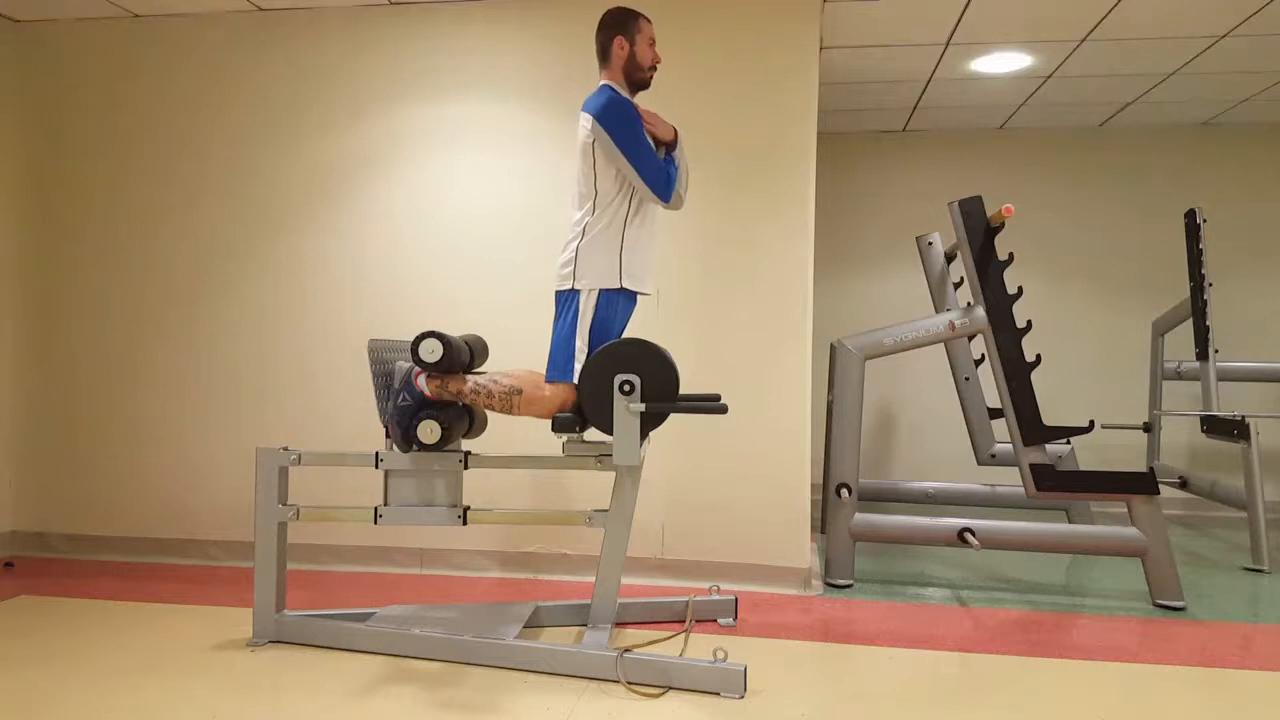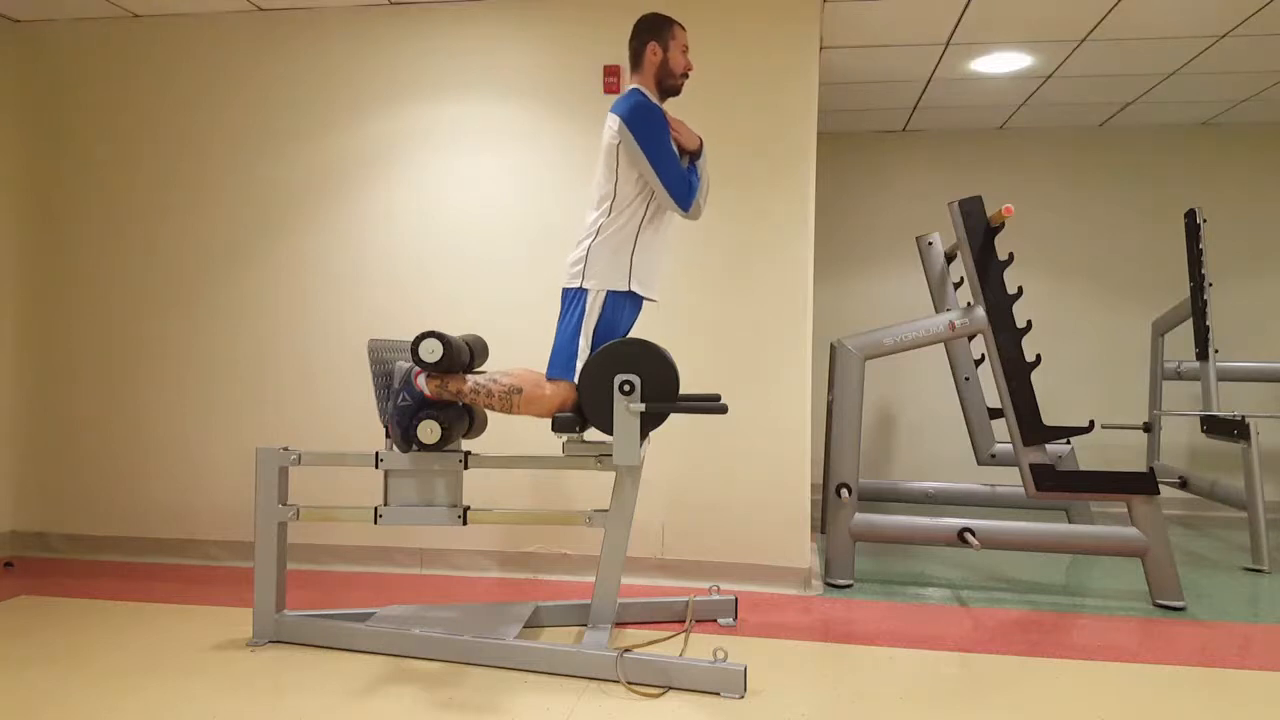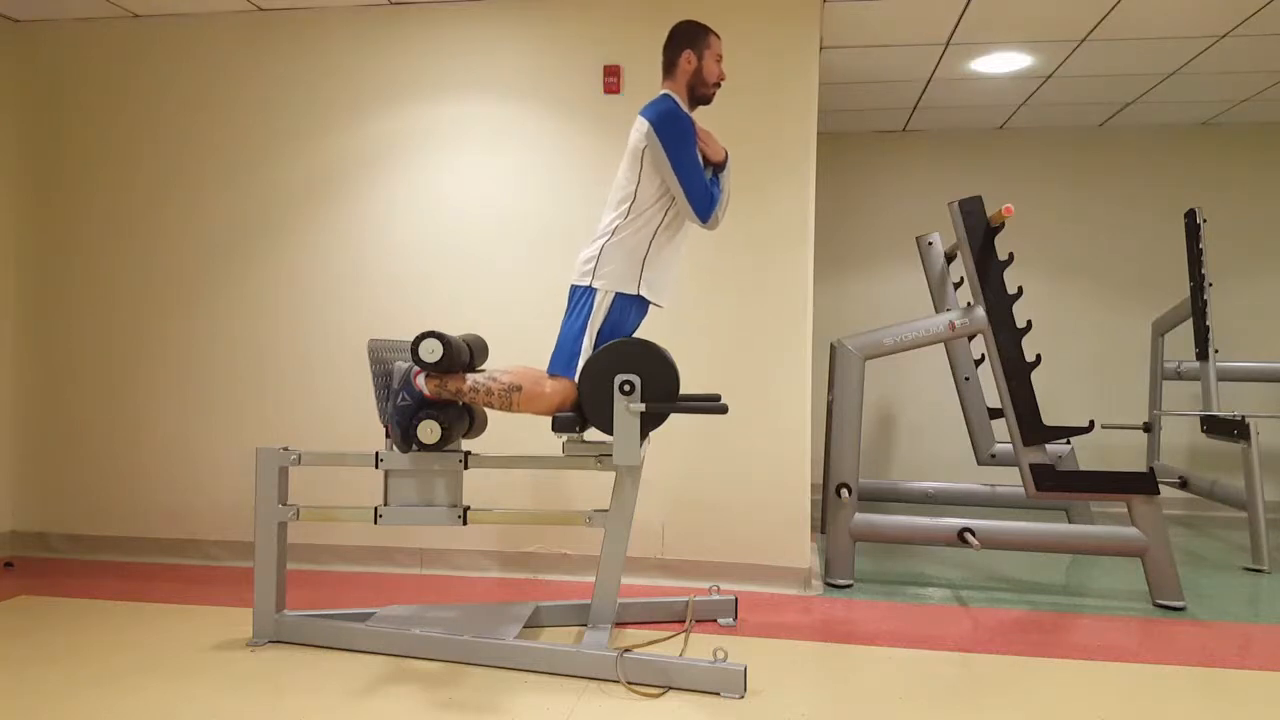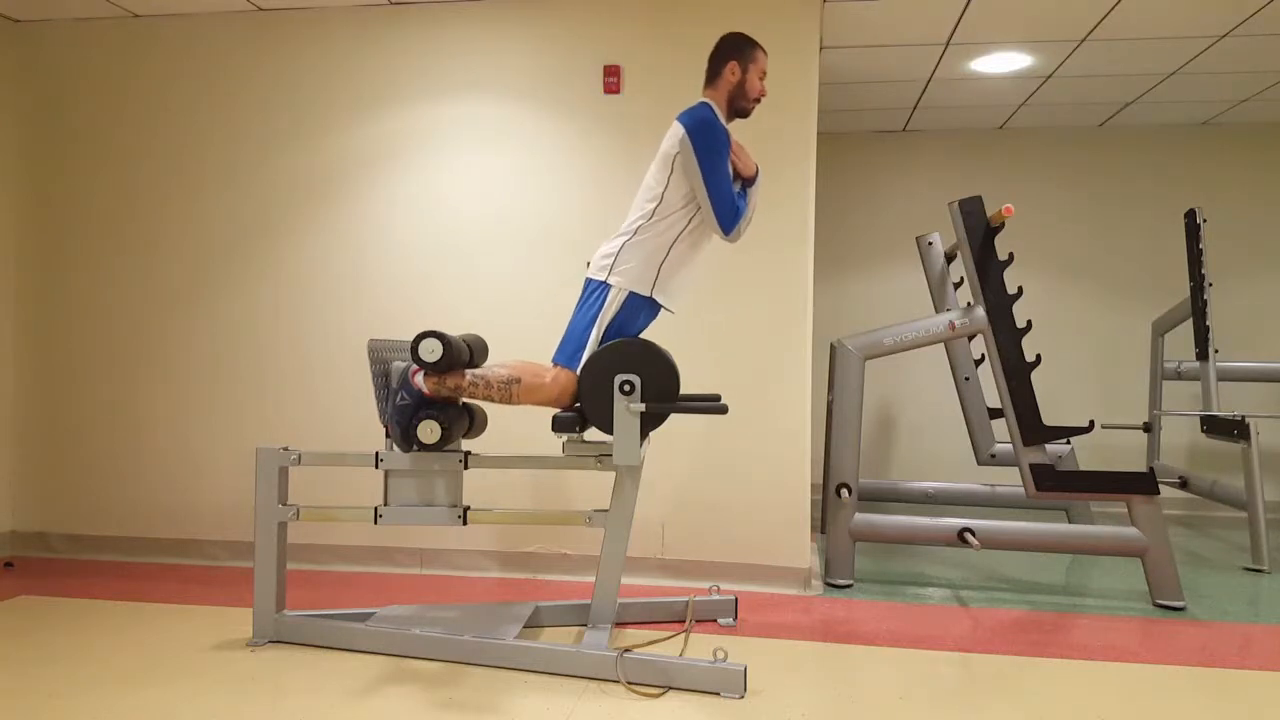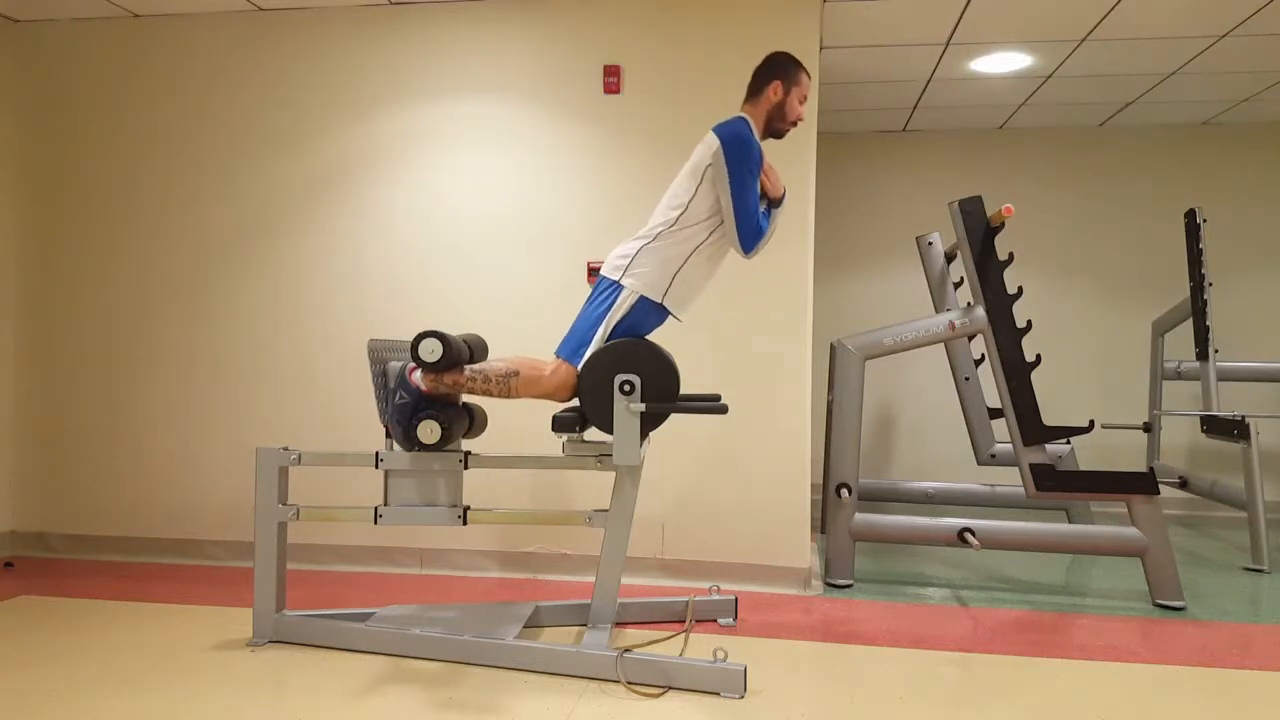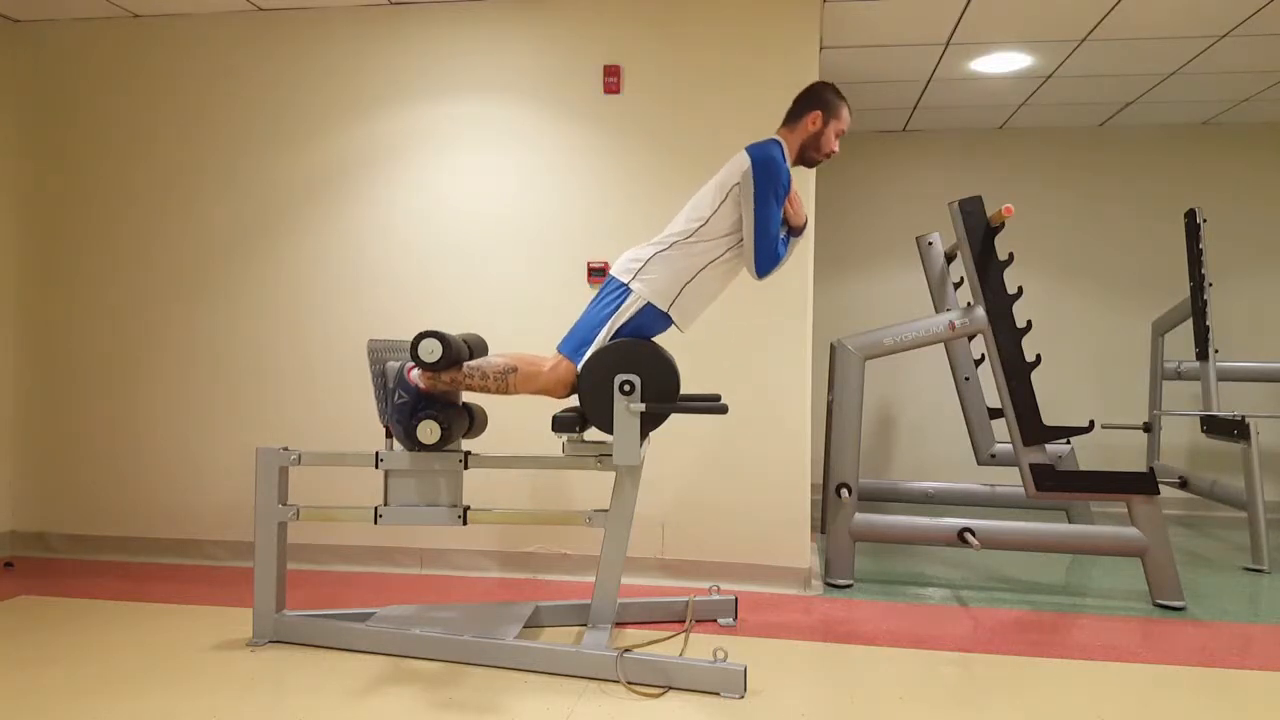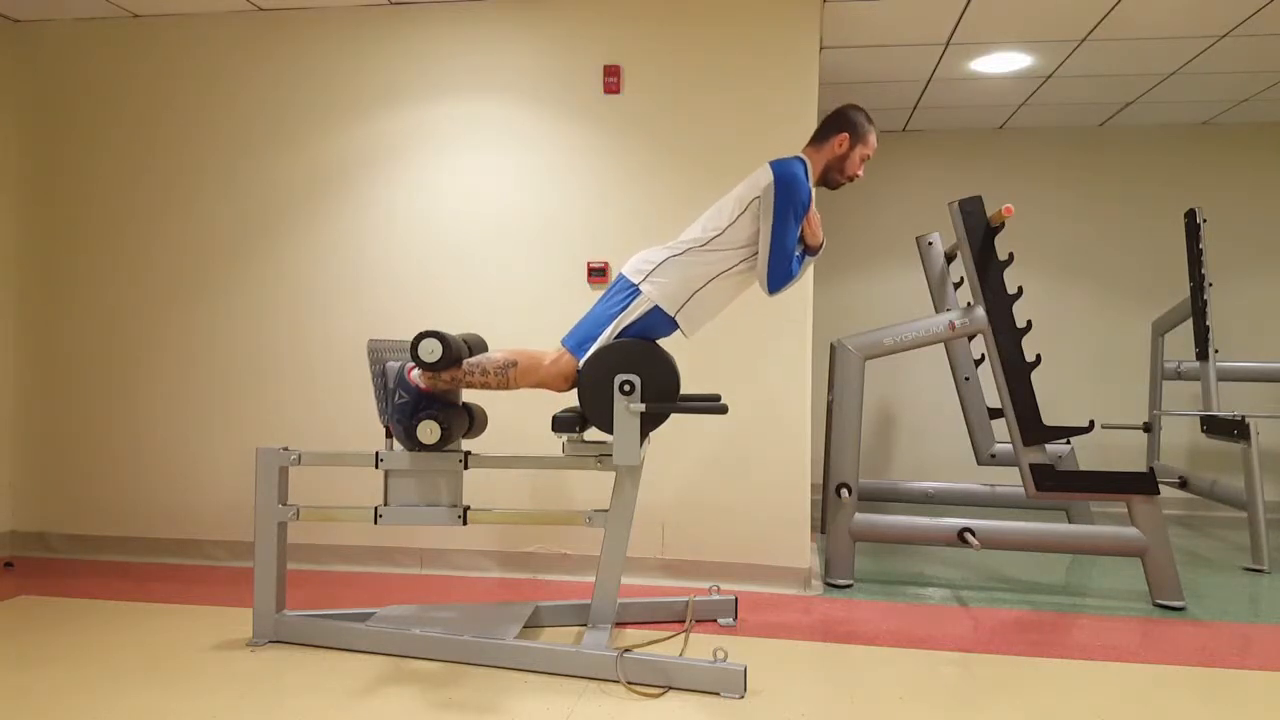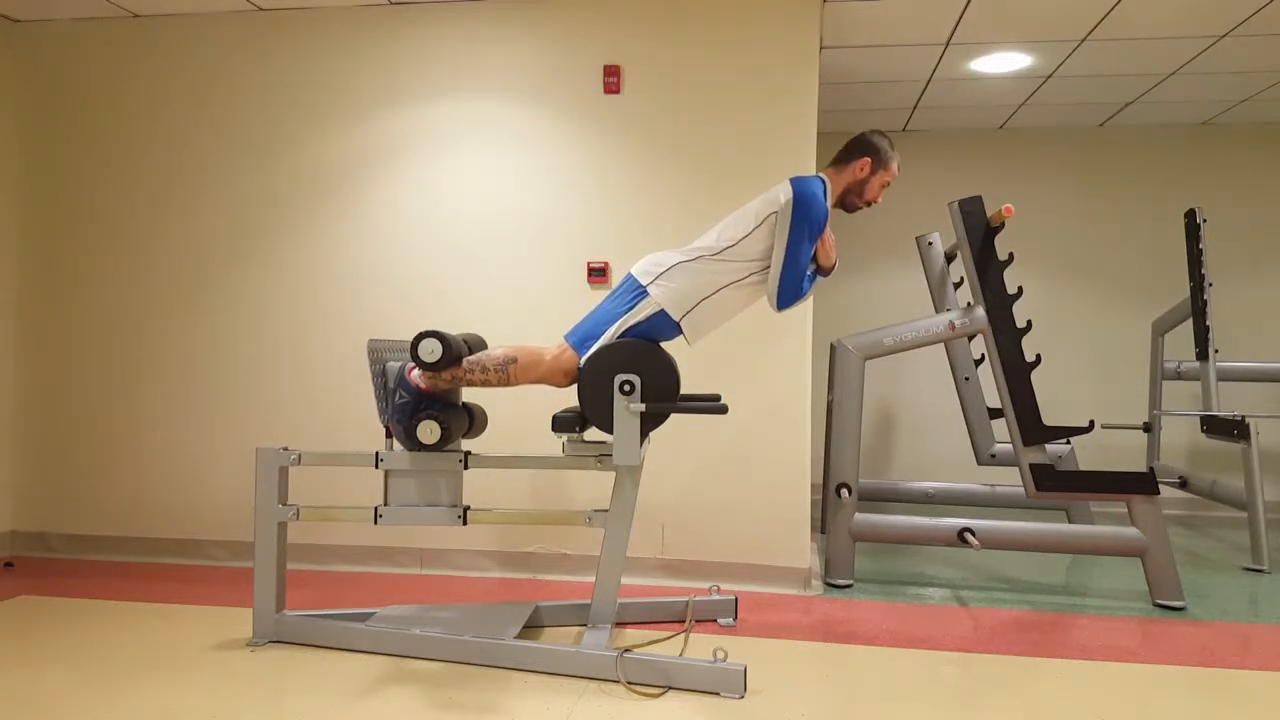
dt=0.5s
person 1, frame 1
left shoulder: (619, 111)
right shoulder: (612, 107)
left elbow: (677, 195)
right elbow: (666, 192)
left wrist: (670, 142)
right wrist: (665, 148)
left hip: (610, 277)
right hip: (597, 278)
left knee: (560, 389)
right knee: (558, 396)
left ankle: (436, 381)
right ankle: (423, 384)
person 1, frame 2
left shoulder: (647, 116)
right shoulder: (640, 110)
left elbow: (695, 205)
right elbow: (685, 201)
left wrist: (694, 150)
right wrist: (690, 156)
left hip: (618, 280)
right hip: (604, 279)
left knee: (559, 387)
right knee: (559, 395)
left ankle: (434, 381)
right ankle: (423, 383)
person 1, frame 3
left shoulder: (673, 123)
right shoulder: (669, 117)
left elbow: (711, 215)
right elbow: (703, 211)
left wrist: (718, 162)
right wrist: (715, 169)
left hip: (625, 283)
right hip: (612, 281)
left knee: (561, 385)
right knee: (560, 393)
left ankle: (439, 380)
right ankle: (423, 383)
person 1, frame 4
left shoulder: (708, 131)
right shoulder: (705, 124)
left elbow: (734, 225)
right elbow: (726, 224)
left wrist: (748, 178)
right wrist: (743, 183)
left hip: (636, 283)
right hip: (626, 279)
left knee: (563, 383)
right knee: (560, 386)
left ankle: (436, 379)
right ankle: (422, 382)
person 1, frame 5
left shoulder: (737, 142)
right shoulder: (739, 140)
left elbow: (749, 238)
right elbow: (747, 240)
left wrist: (773, 199)
right wrist: (769, 203)
left hip: (645, 285)
right hip: (640, 282)
left knee: (564, 376)
right knee: (560, 379)
left ankle: (435, 374)
right ankle: (424, 379)
person 1, frame 6
left shoulder: (765, 164)
right shoulder: (769, 162)
left elbow: (762, 256)
right elbow: (762, 262)
left wrist: (794, 226)
right wrist: (794, 227)
left hip: (649, 289)
right hip: (648, 288)
left knee: (562, 375)
right knee: (557, 375)
left ankle: (439, 370)
right ankle: (421, 378)
person 1, frame 7
left shoulder: (787, 179)
right shoulder: (792, 179)
left elbow: (775, 270)
right elbow: (775, 278)
left wrist: (809, 246)
right wrist: (810, 247)
left hip: (656, 290)
right hip: (655, 291)
left knee: (560, 369)
right knee: (558, 369)
left ankle: (438, 369)
right ankle: (420, 378)
person 1, frame 8
left shoulder: (804, 197)
right shoulder: (810, 199)
left elbow: (776, 283)
right elbow: (783, 294)
left wrist: (821, 263)
right wrist: (823, 266)
left hip: (663, 292)
right hip: (662, 296)
left knee: (561, 367)
right knee: (557, 364)
left ankle: (436, 368)
right ankle: (421, 378)
